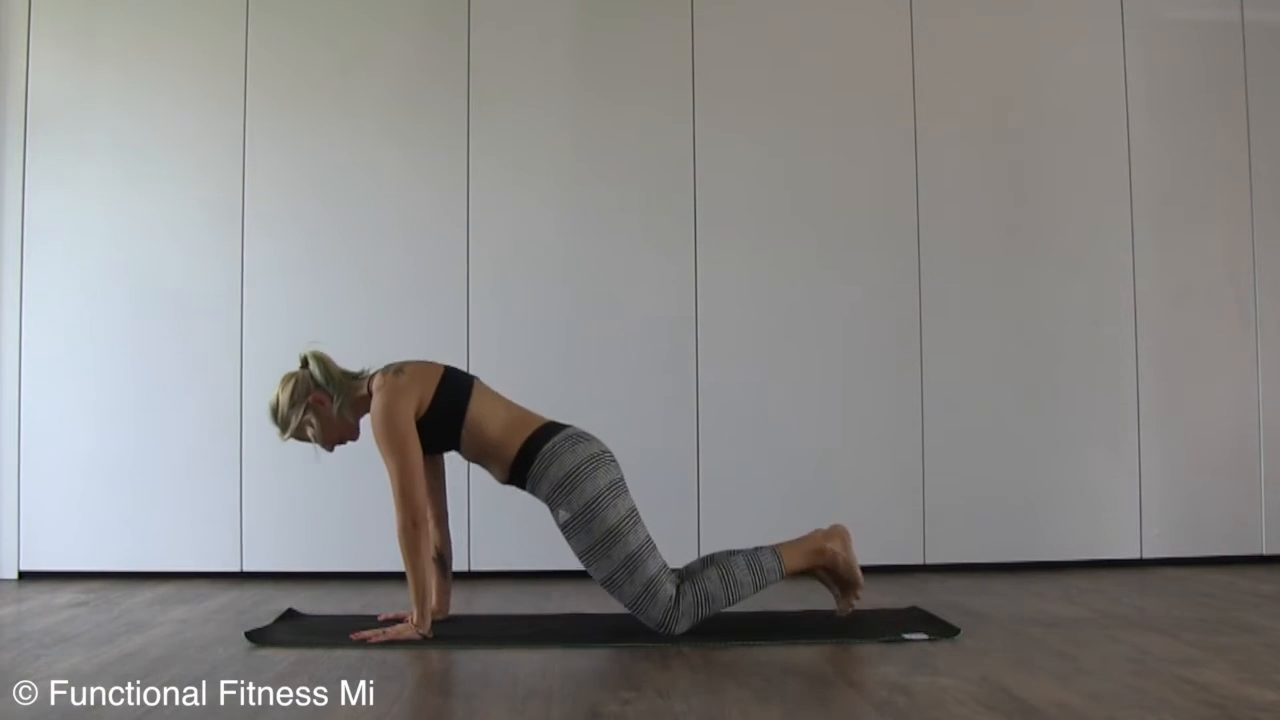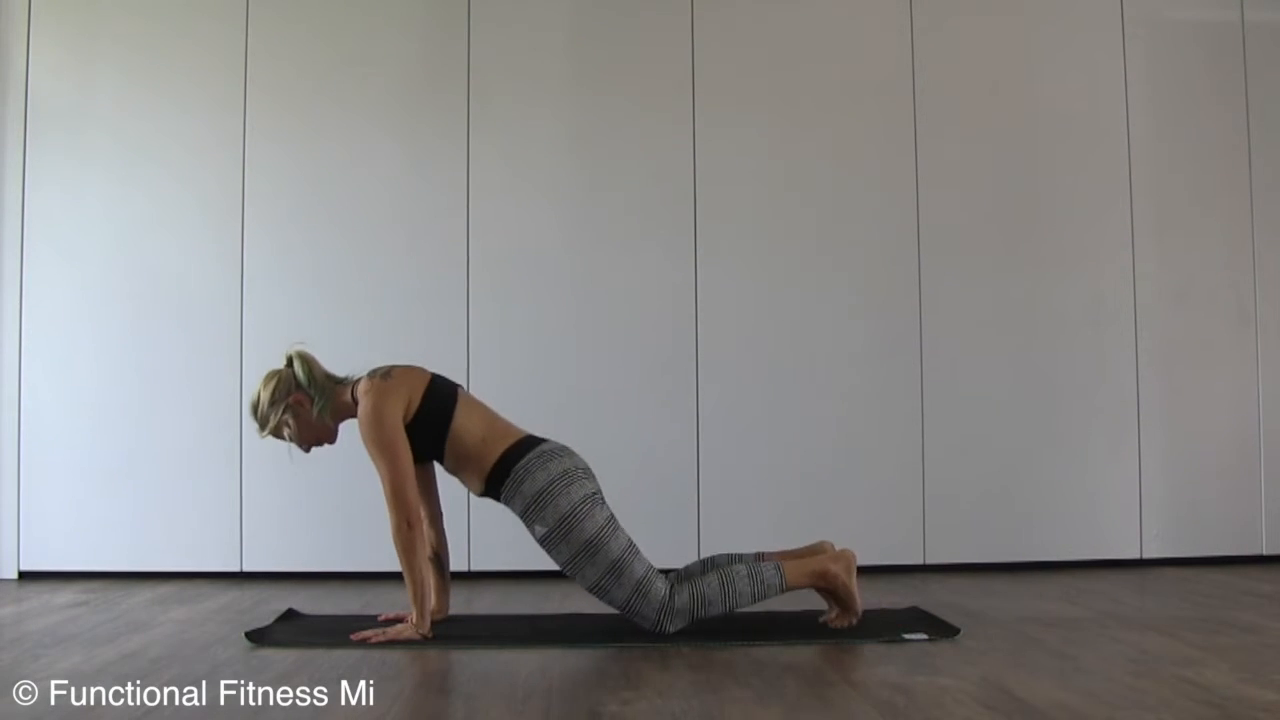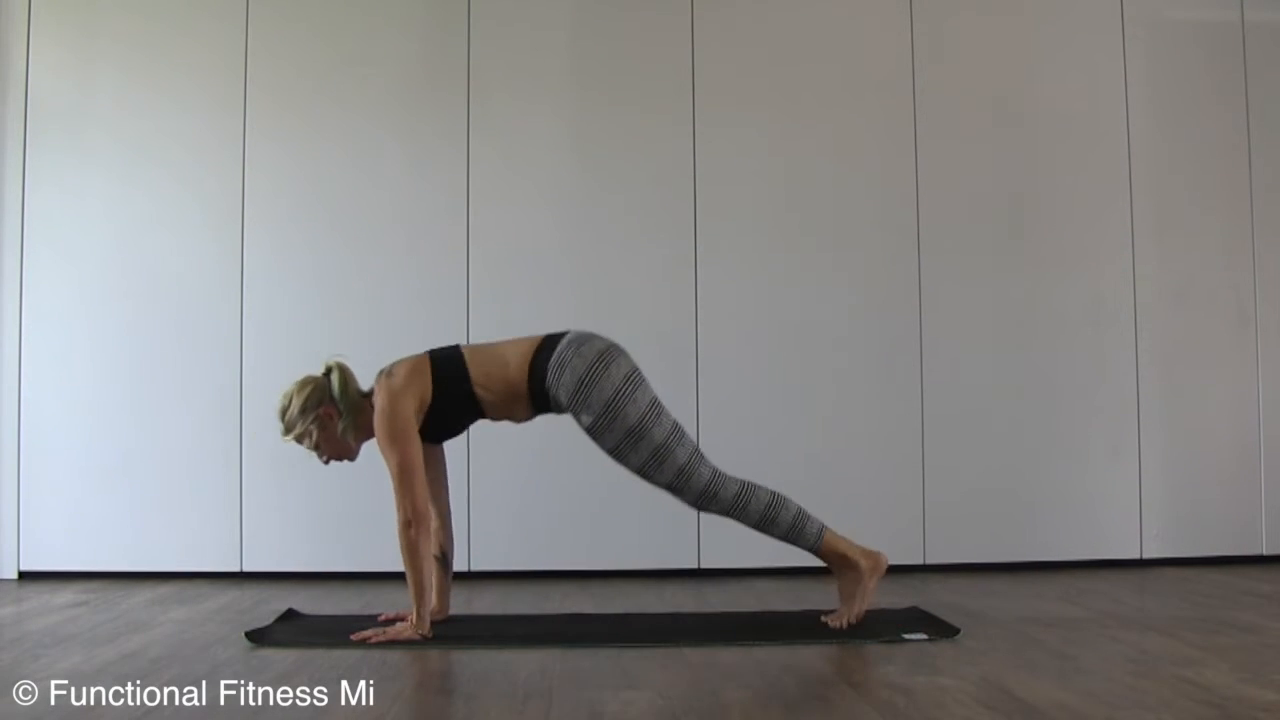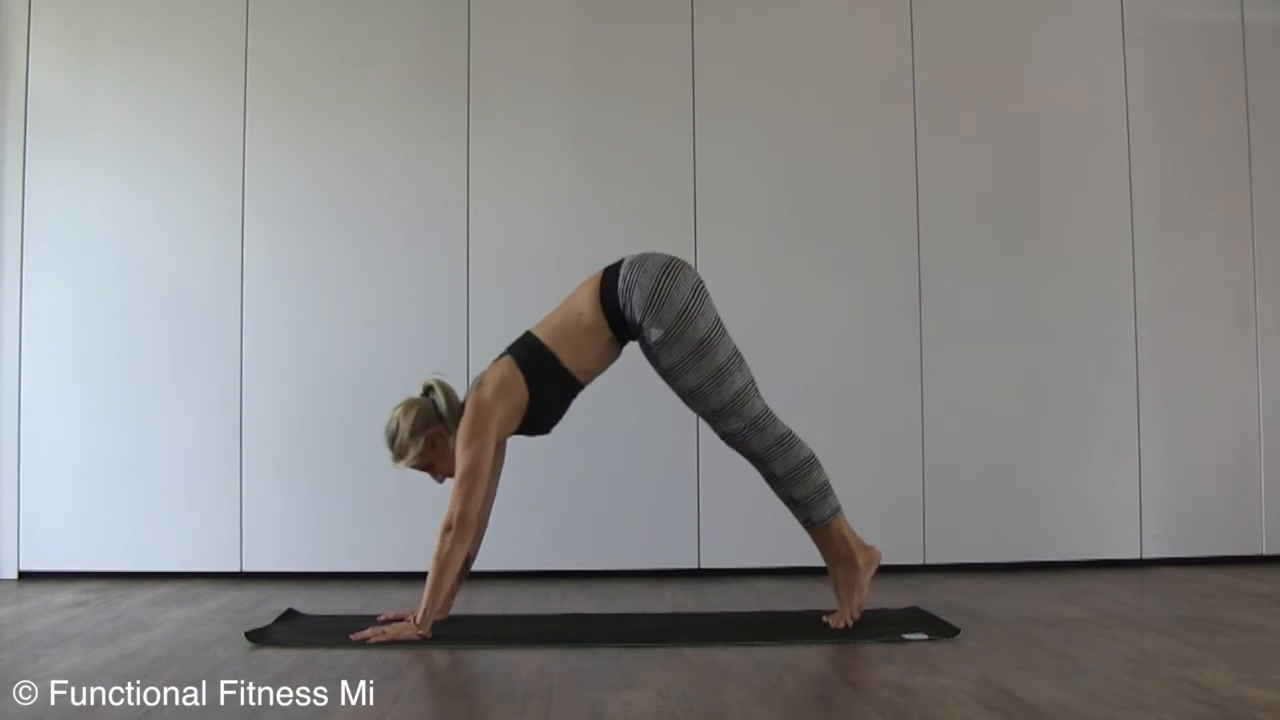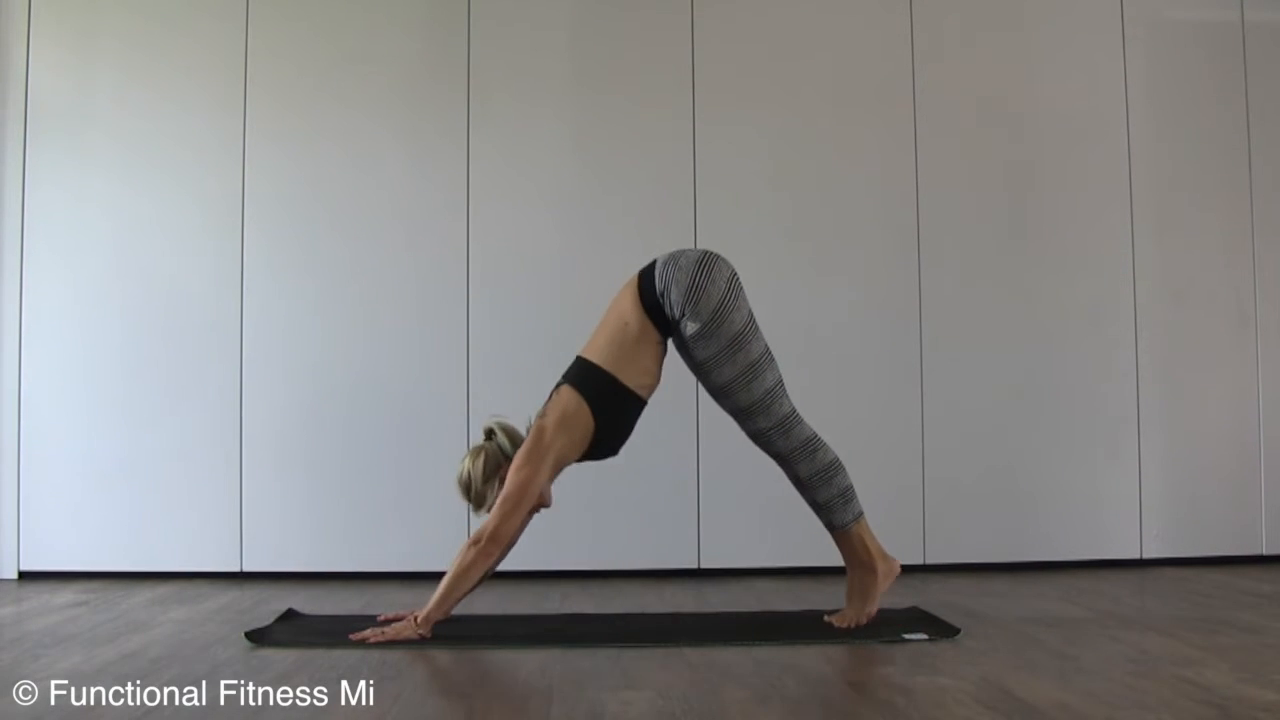
dt=0.4s
person 1, frame 1
left shoulder: (388, 398)
right shoulder: (407, 400)
left elbow: (414, 519)
right elbow: (433, 515)
left wrist: (420, 618)
right wrist: (437, 603)
left hip: (569, 471)
right hip: (572, 464)
left knee: (670, 612)
right knee: (664, 593)
left ankle: (817, 551)
right ankle: (810, 550)
person 1, frame 2
left shoulder: (372, 402)
right shoulder: (391, 406)
left elbow: (407, 519)
right elbow: (427, 515)
left wrist: (417, 618)
right wrist: (438, 603)
left hip: (548, 486)
right hip: (550, 477)
left knee: (664, 612)
right knee: (661, 598)
left ankle: (823, 568)
right ankle: (813, 559)
person 1, frame 3
left shoulder: (390, 404)
right shoulder: (411, 411)
left elbow: (415, 519)
right elbow: (437, 514)
left wrist: (416, 617)
right wrist: (435, 602)
left hip: (585, 369)
right hip: (579, 366)
left knee: (703, 484)
right knee: (700, 487)
left ankle: (854, 559)
right ankle: (844, 561)
person 1, frame 4
left shoulder: (485, 415)
right shoulder: (486, 414)
left elbow: (458, 525)
right elbow: (469, 523)
left wrist: (421, 622)
right wrist: (435, 606)
left hip: (653, 292)
right hip: (647, 298)
left knee: (752, 426)
right knee: (745, 433)
left ankle: (850, 552)
right ankle: (841, 557)
person 1, frame 5
left shoulder: (548, 444)
right shoulder: (550, 443)
left elbow: (488, 541)
right elbow: (493, 543)
left wrist: (422, 621)
right wrist: (429, 609)
left hip: (690, 284)
right hip: (676, 296)
left knee: (778, 429)
right knee: (773, 435)
left ankle: (870, 559)
right ankle: (863, 560)
